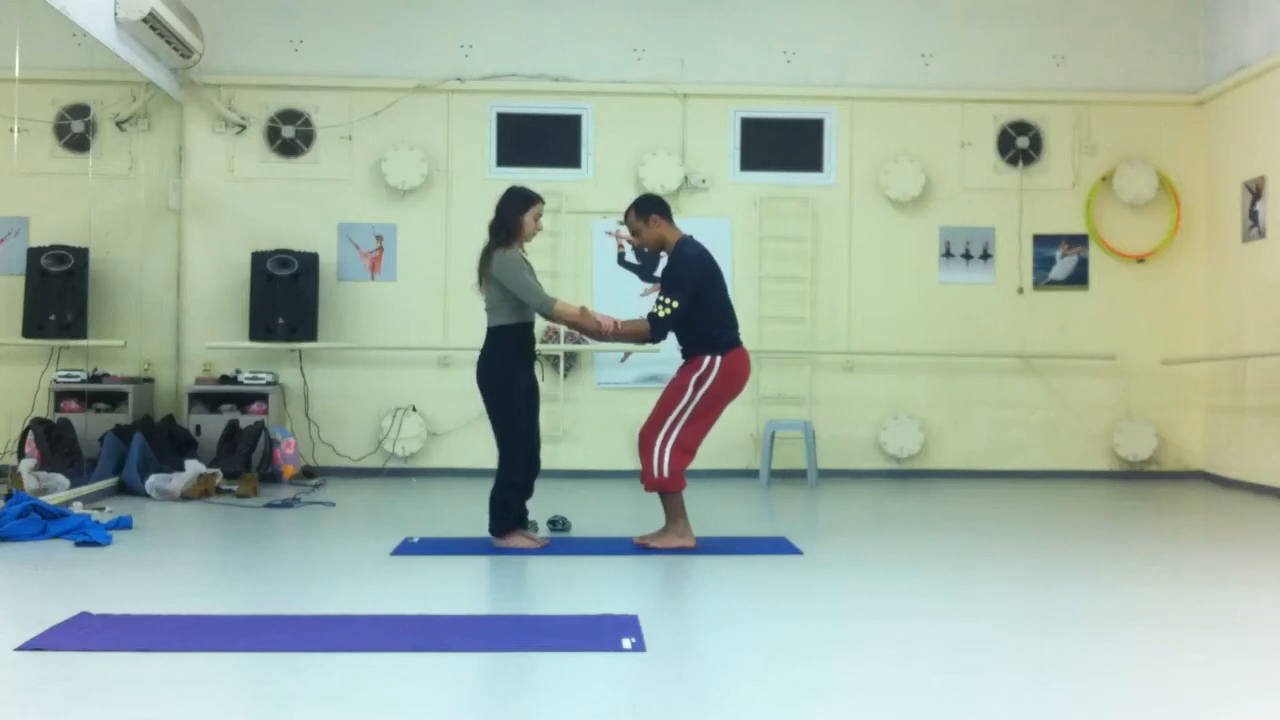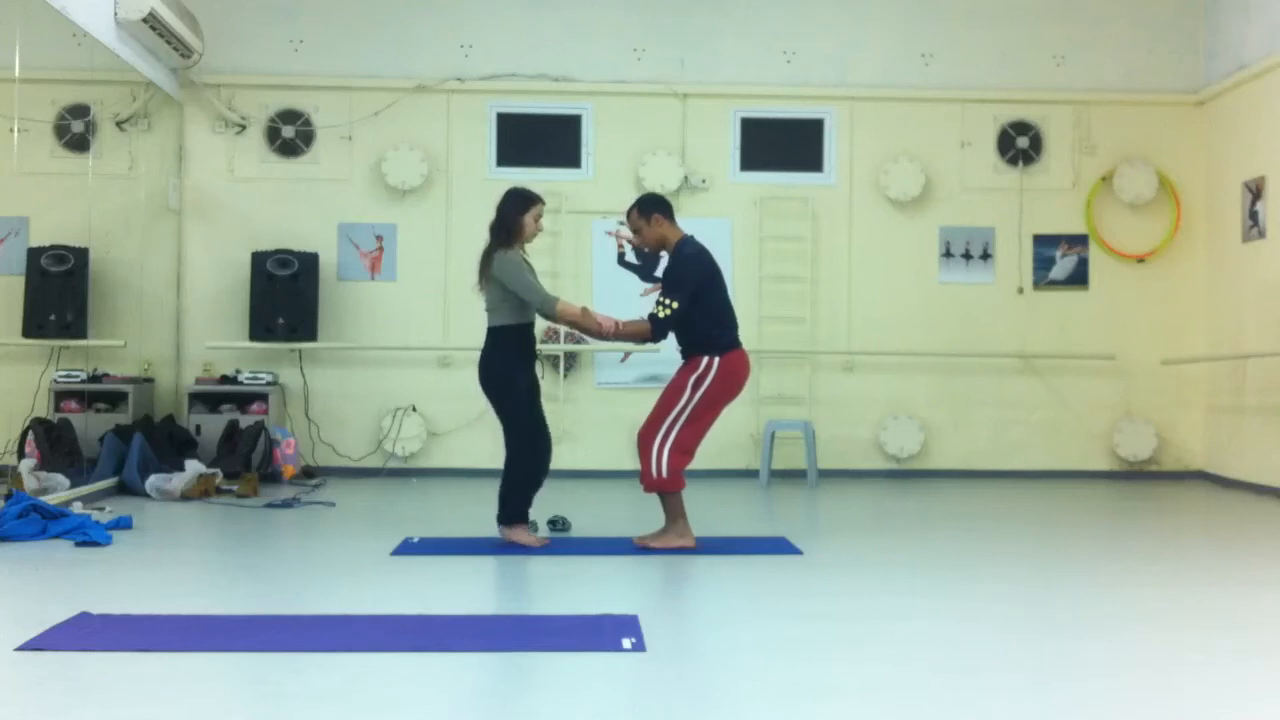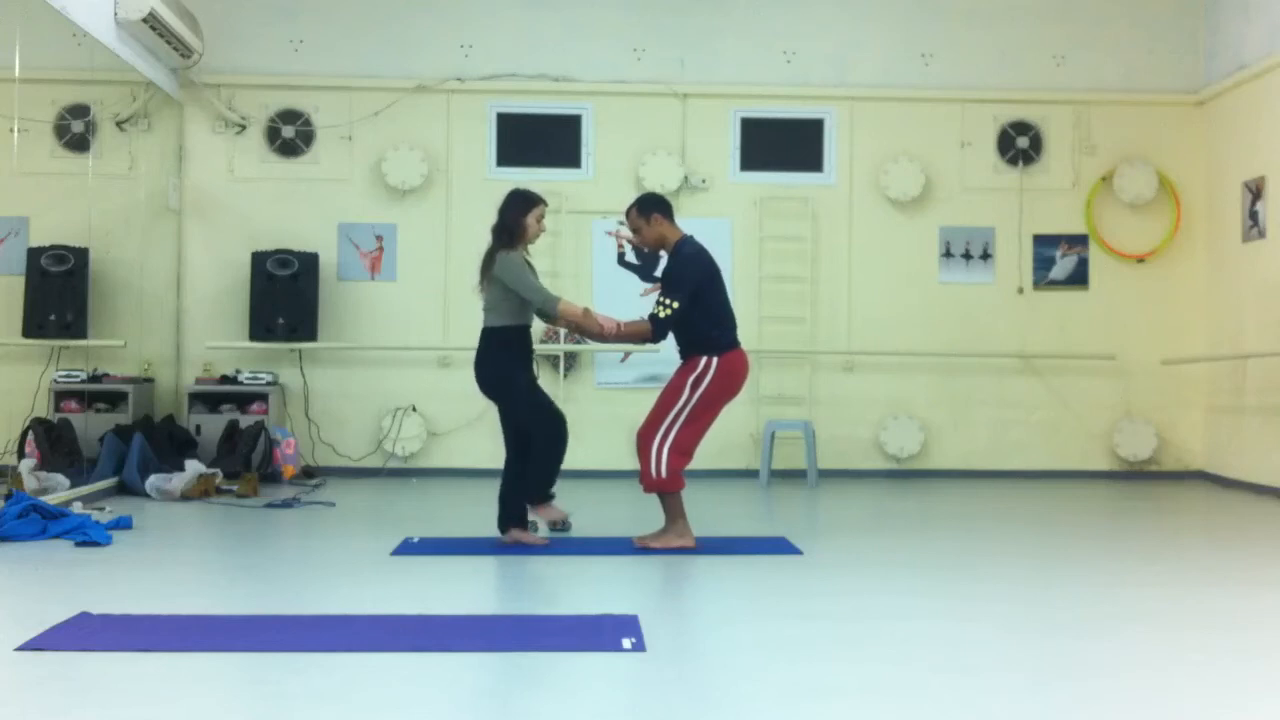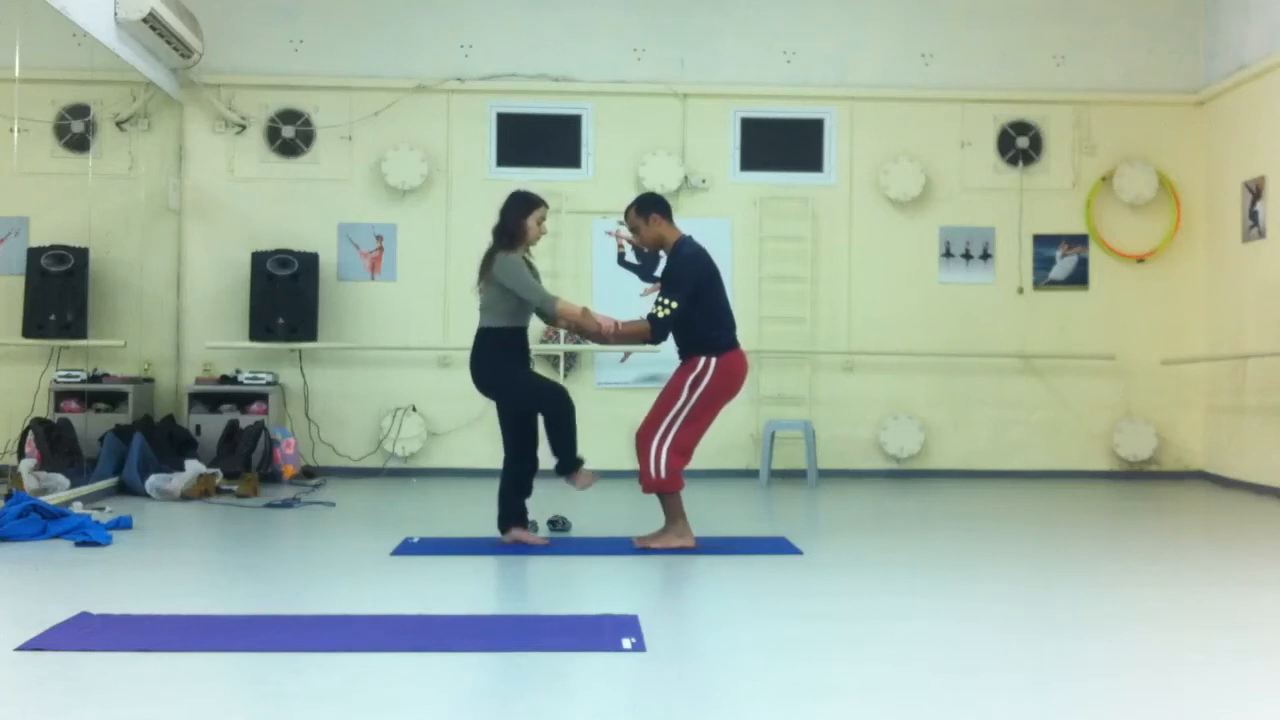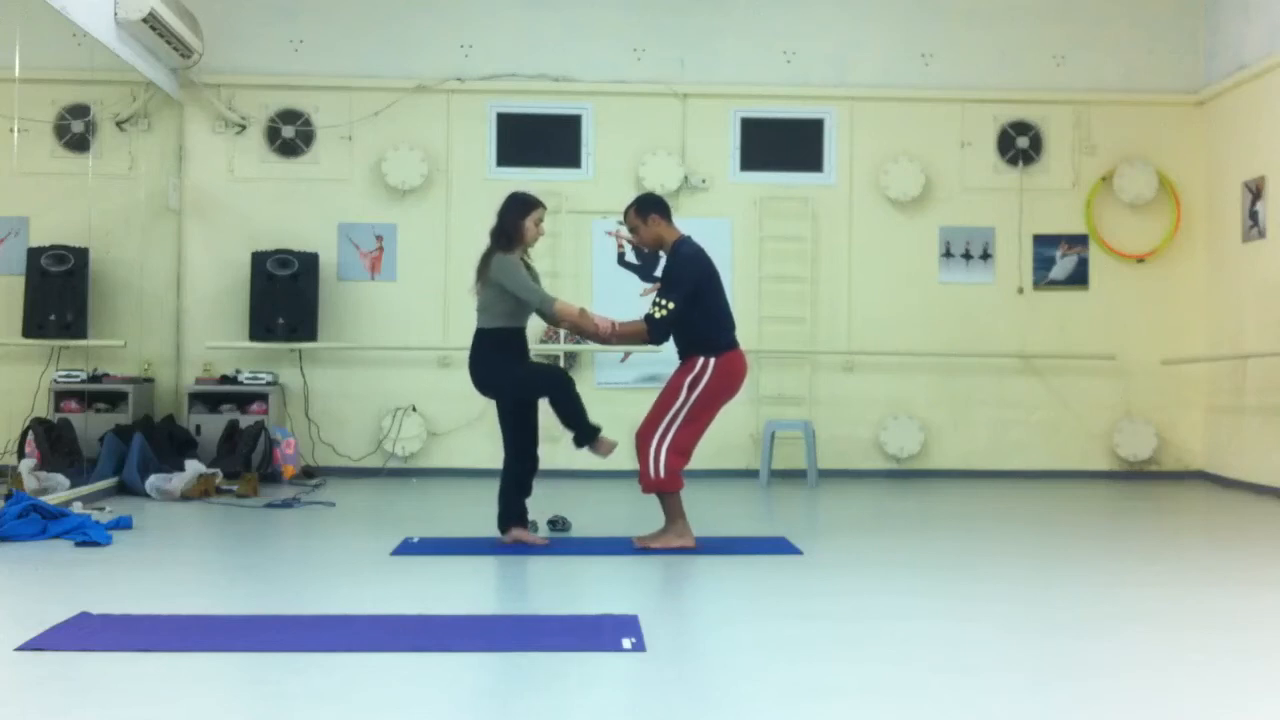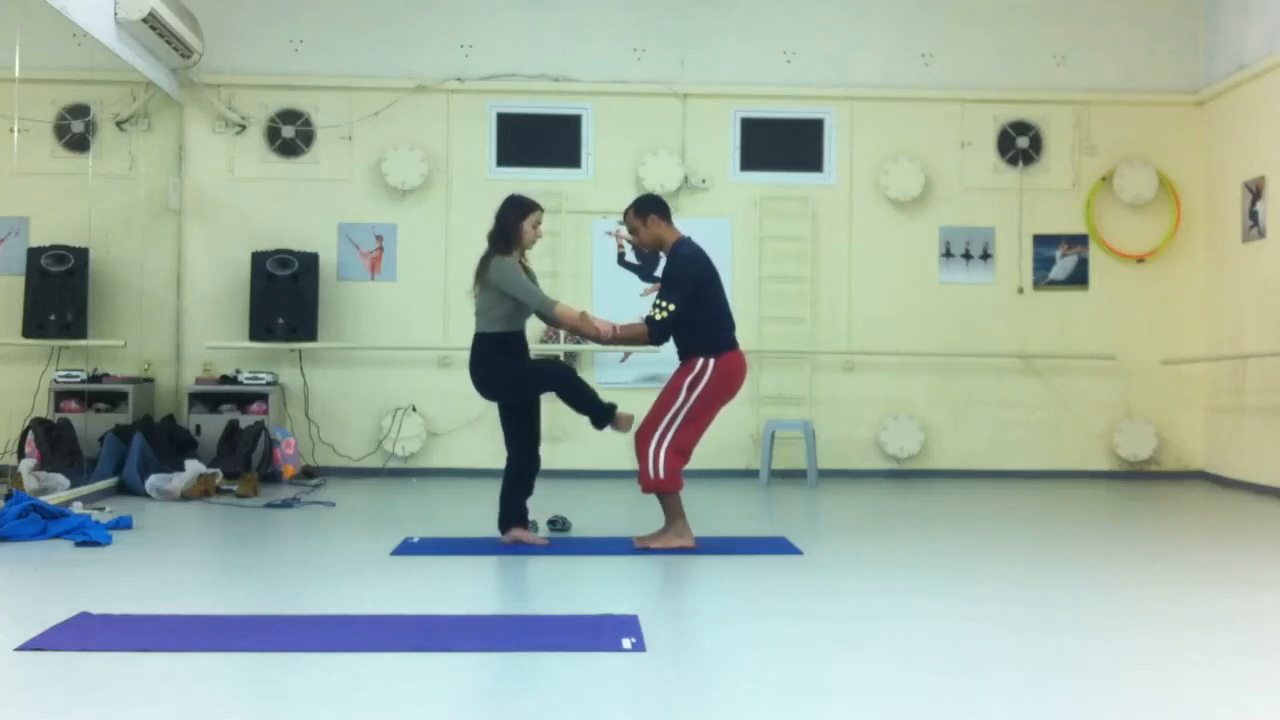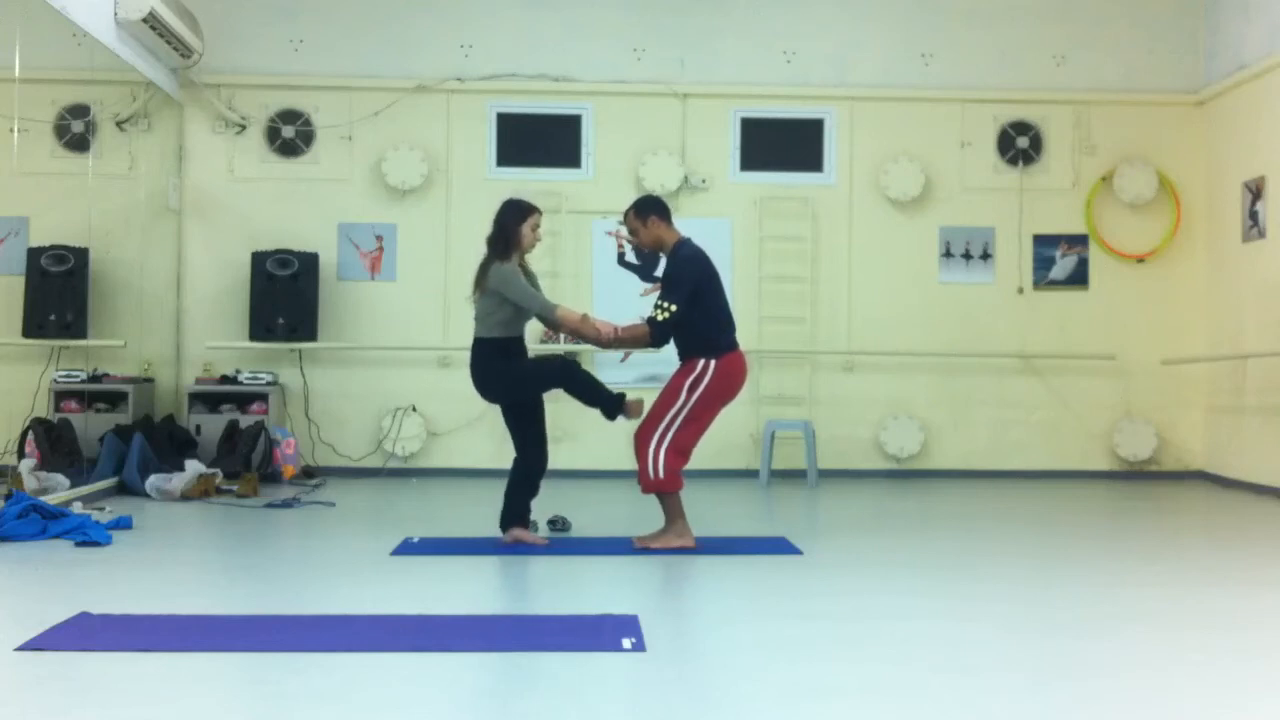
dt=0.2s
person 1, frame 1
left shoulder: (687, 259)
right shoulder: (684, 257)
left elbow: (657, 325)
right elbow: (659, 327)
left wrist: (608, 329)
right wrist: (612, 330)
left hip: (717, 364)
right hip: (711, 362)
left knee: (660, 441)
right knee: (659, 440)
left ankle: (680, 531)
right ankle: (675, 527)
person 1, frame 2
left shoulder: (688, 259)
right shoulder: (686, 257)
left elbow: (658, 326)
right elbow: (661, 326)
left wrist: (610, 329)
right wrist: (614, 331)
left hip: (716, 365)
right hip: (710, 363)
left knee: (659, 442)
right knee: (658, 441)
left ankle: (680, 531)
right ankle: (675, 527)
person 1, frame 3
left shoulder: (687, 259)
right shoulder: (684, 256)
left elbow: (658, 326)
right elbow: (661, 326)
left wrist: (609, 330)
right wrist: (611, 331)
left hip: (714, 365)
right hip: (708, 364)
left knee: (658, 442)
right knee: (657, 441)
left ankle: (679, 531)
right ankle: (675, 527)
person 1, frame 4
left shoulder: (686, 259)
right shoulder: (684, 257)
left elbow: (657, 327)
right elbow: (660, 328)
left wrist: (608, 330)
right wrist: (611, 333)
left hip: (714, 365)
right hip: (709, 363)
left knee: (657, 442)
right knee: (655, 441)
left ankle: (679, 531)
right ankle: (675, 528)
person 1, frame 5
left shoulder: (685, 259)
right shoulder: (683, 256)
left elbow: (656, 327)
right elbow: (660, 329)
left wrist: (609, 330)
right wrist: (612, 335)
left hip: (713, 365)
right hip: (709, 363)
left knee: (657, 442)
right knee: (656, 441)
left ankle: (679, 531)
right ankle: (675, 528)
person 1, frame 6
left shoulder: (684, 260)
right shoulder: (684, 257)
left elbow: (657, 329)
right elbow: (661, 329)
left wrist: (610, 333)
right wrist: (614, 335)
left hip: (712, 366)
right hip: (709, 364)
left knee: (656, 442)
right knee: (655, 441)
left ankle: (679, 530)
right ankle: (674, 527)
person 1, frame 7
left shoulder: (685, 261)
right shoulder: (684, 258)
left elbow: (658, 330)
right elbow: (661, 331)
left wrist: (611, 334)
right wrist: (615, 338)
left hip: (713, 367)
right hip: (710, 365)
left knee: (655, 442)
right knee: (654, 441)
left ankle: (678, 530)
right ankle: (675, 528)
person 2, frame 1
left shoulder: (516, 259)
right shoulder: (502, 258)
left elbow: (540, 306)
right elbow: (540, 301)
left wrist: (585, 322)
right wrist: (589, 316)
left hip: (518, 361)
right hip: (502, 361)
left knee: (527, 447)
right knee: (515, 447)
left ankle: (514, 524)
right ankle: (504, 529)
person 2, frame 2
left shoulder: (516, 259)
right shoulder: (503, 259)
left elbow: (542, 307)
right elbow: (542, 301)
left wrist: (584, 323)
right wrist: (590, 317)
left hip: (518, 360)
right hip: (503, 361)
left knee: (525, 443)
right knee: (532, 442)
left ankle: (516, 520)
right ankle: (511, 520)
person 2, frame 3
left shoulder: (519, 261)
right shoulder: (505, 260)
left elbow: (543, 311)
right elbow: (545, 300)
left wrist: (585, 325)
right wrist: (591, 317)
left hip: (515, 359)
right hip: (498, 360)
left knee: (522, 444)
right knee: (551, 425)
left ankle: (513, 524)
right ankle: (539, 499)
person 2, frame 4
left shoulder: (522, 262)
right shoulder: (504, 260)
left elbow: (545, 312)
right elbow: (544, 300)
left wrist: (585, 325)
right wrist: (590, 317)
left hip: (513, 357)
right hip: (493, 359)
left knee: (522, 446)
right knee: (556, 399)
left ankle: (513, 524)
right ankle: (570, 467)
person 2, frame 5
left shoulder: (521, 263)
right shoulder: (501, 261)
left elbow: (546, 312)
right elbow: (542, 301)
left wrist: (586, 326)
right wrist: (587, 317)
left hip: (512, 356)
right hip: (491, 359)
left knee: (523, 448)
right knee: (557, 379)
left ankle: (512, 524)
right ankle: (589, 437)
person 2, frame 6
left shoulder: (520, 266)
right shoulder: (499, 265)
left elbow: (546, 313)
right elbow: (542, 303)
left wrist: (586, 327)
right wrist: (588, 320)
left hip: (513, 360)
right hip: (491, 363)
left knee: (525, 450)
right knee: (558, 373)
left ankle: (513, 524)
right ankle: (607, 417)
person 2, frame 7
left shoulder: (522, 271)
right shoulder: (499, 270)
left elbow: (547, 317)
right elbow: (544, 308)
left wrist: (586, 331)
right wrist: (589, 322)
left hip: (513, 364)
right hip: (492, 367)
left knee: (533, 452)
right knee: (563, 369)
left ankle: (514, 524)
right ankle: (618, 406)
